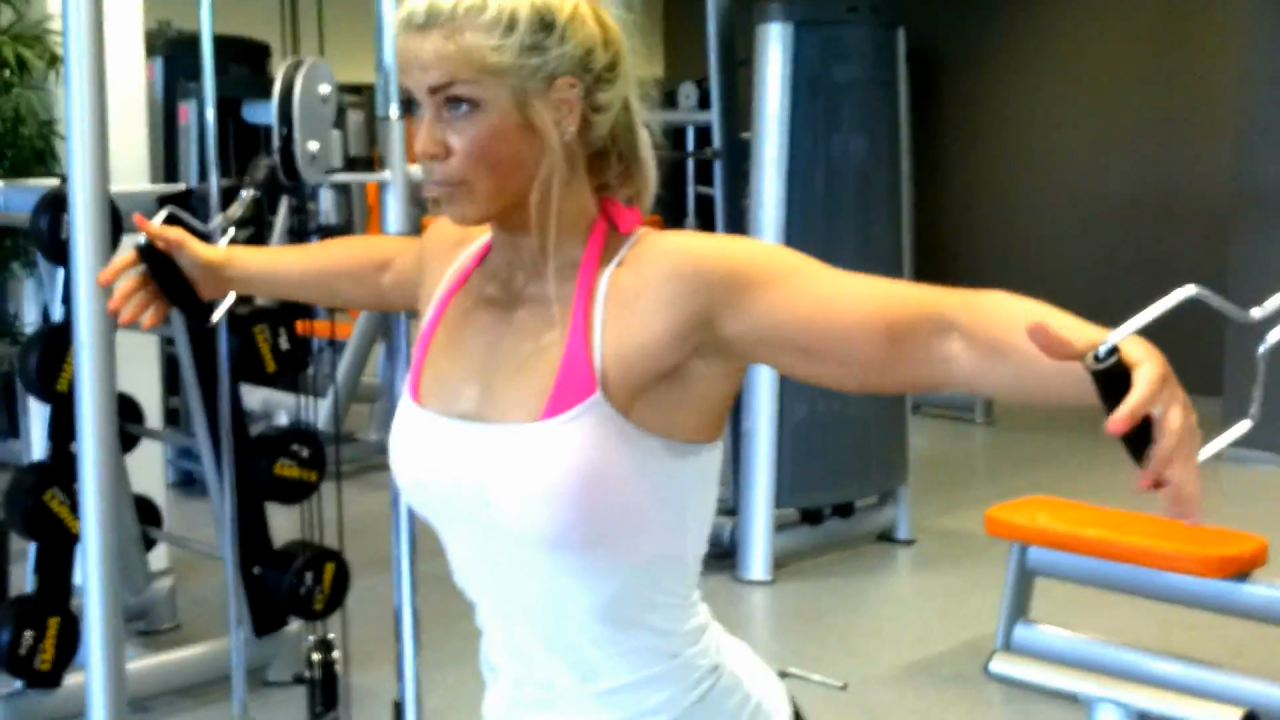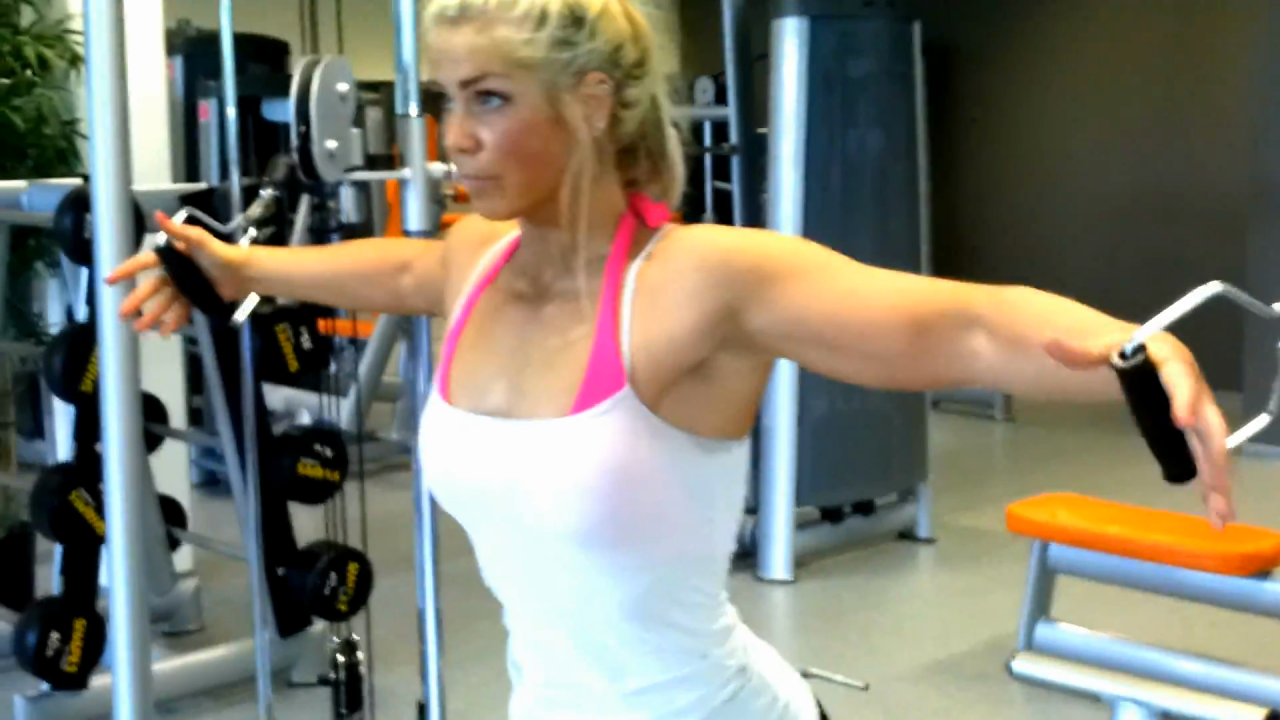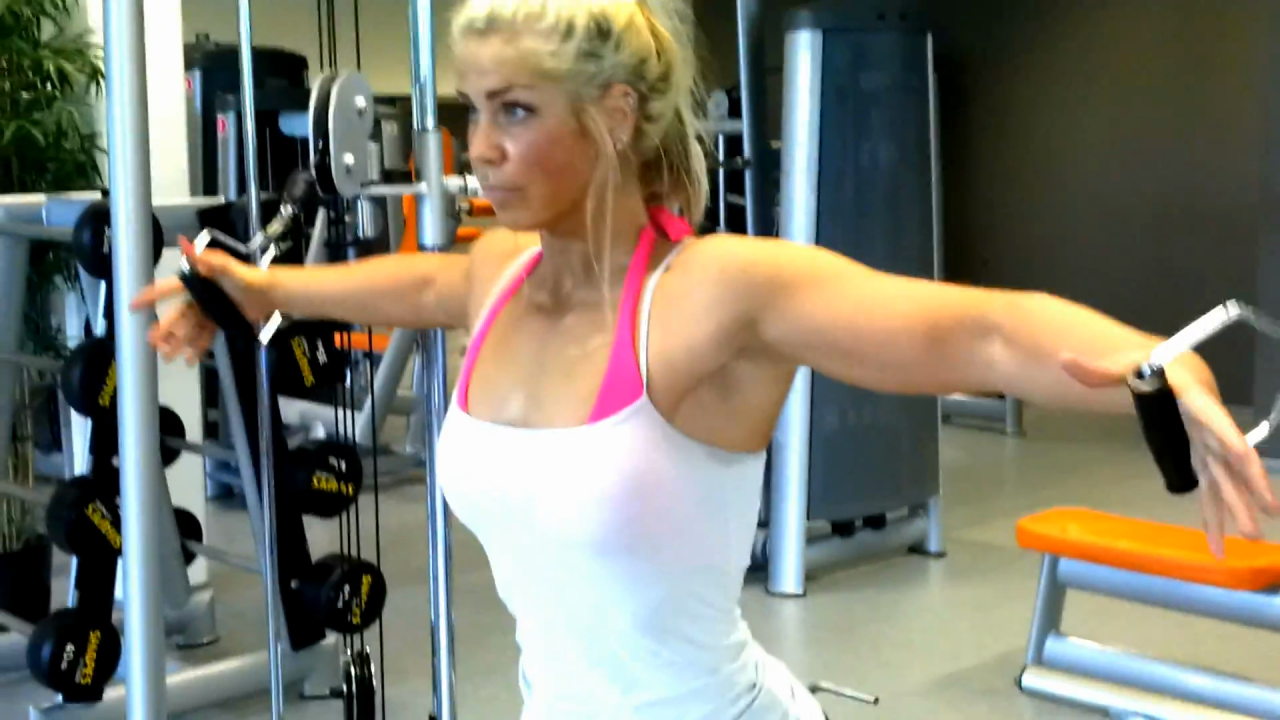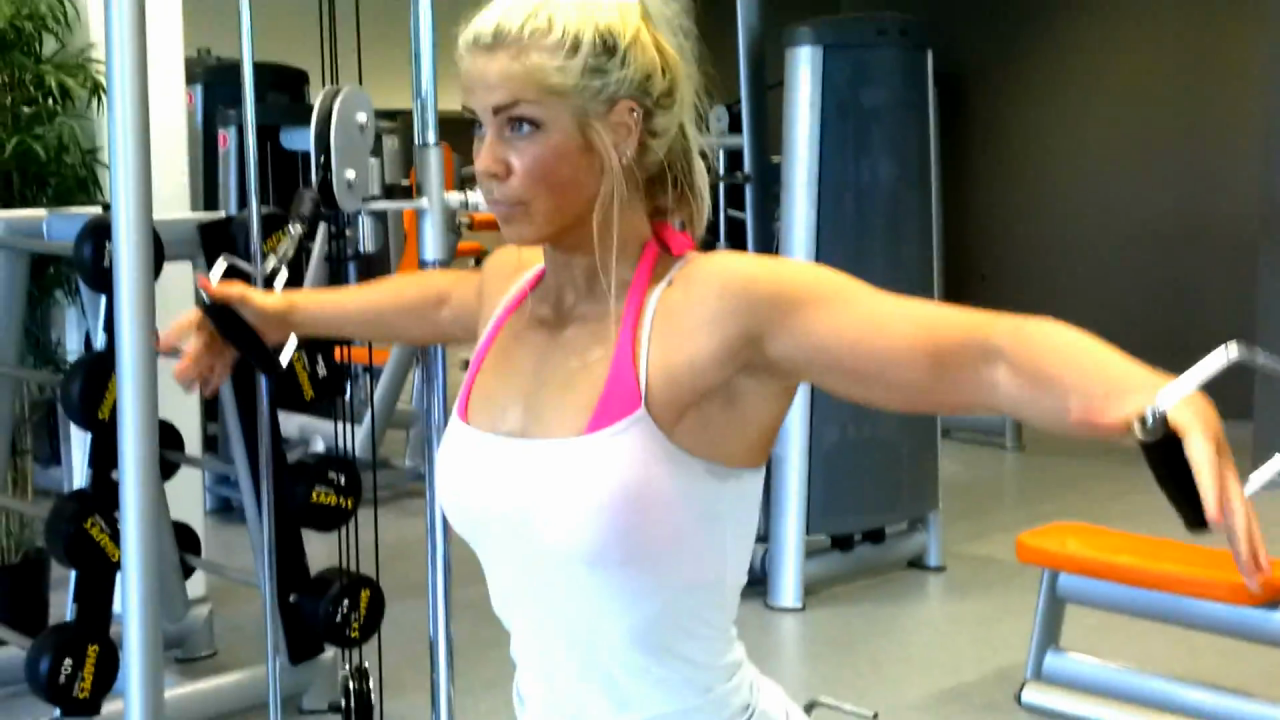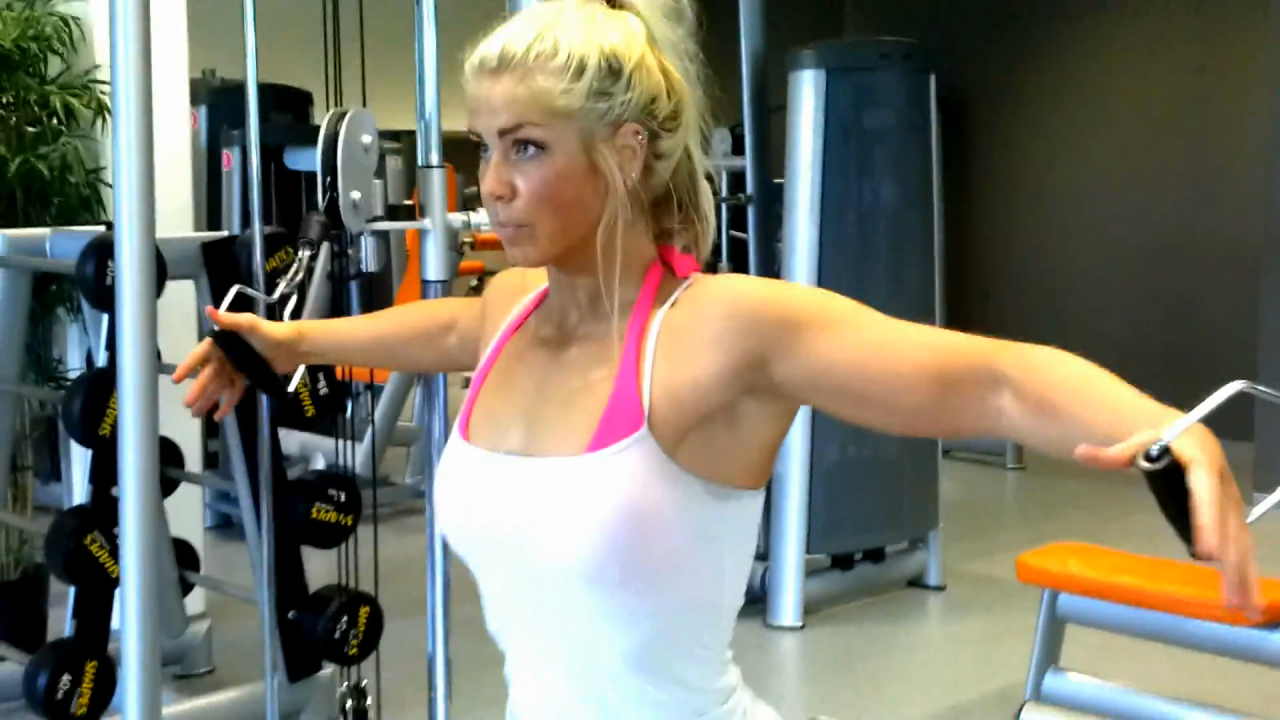
dt=0.1s
person 1, frame 1
left shoulder: (673, 287)
right shoulder: (451, 260)
left elbow: (946, 326)
right elbow: (379, 262)
left wrist: (1118, 365)
right wrist: (218, 270)
person 1, frame 2
left shoulder: (704, 283)
right shoulder: (480, 257)
left elbow: (976, 324)
right elbow: (397, 268)
left wrist: (1149, 357)
right wrist: (237, 270)
person 1, frame 3
left shoulder: (724, 294)
right shoulder: (503, 273)
left elbow: (991, 329)
right elbow: (422, 282)
left wrist: (1167, 374)
right wrist: (260, 289)
person 1, frame 4
left shoulder: (722, 310)
right shoulder: (509, 284)
left elbow: (997, 351)
right elbow: (438, 302)
left wrist: (1170, 402)
right wrist: (275, 315)
person 1, frame 5
left shoulder: (724, 332)
right shoulder: (511, 309)
left elbow: (996, 379)
right elbow: (447, 328)
left wrist: (1176, 436)
right wrist: (284, 343)
